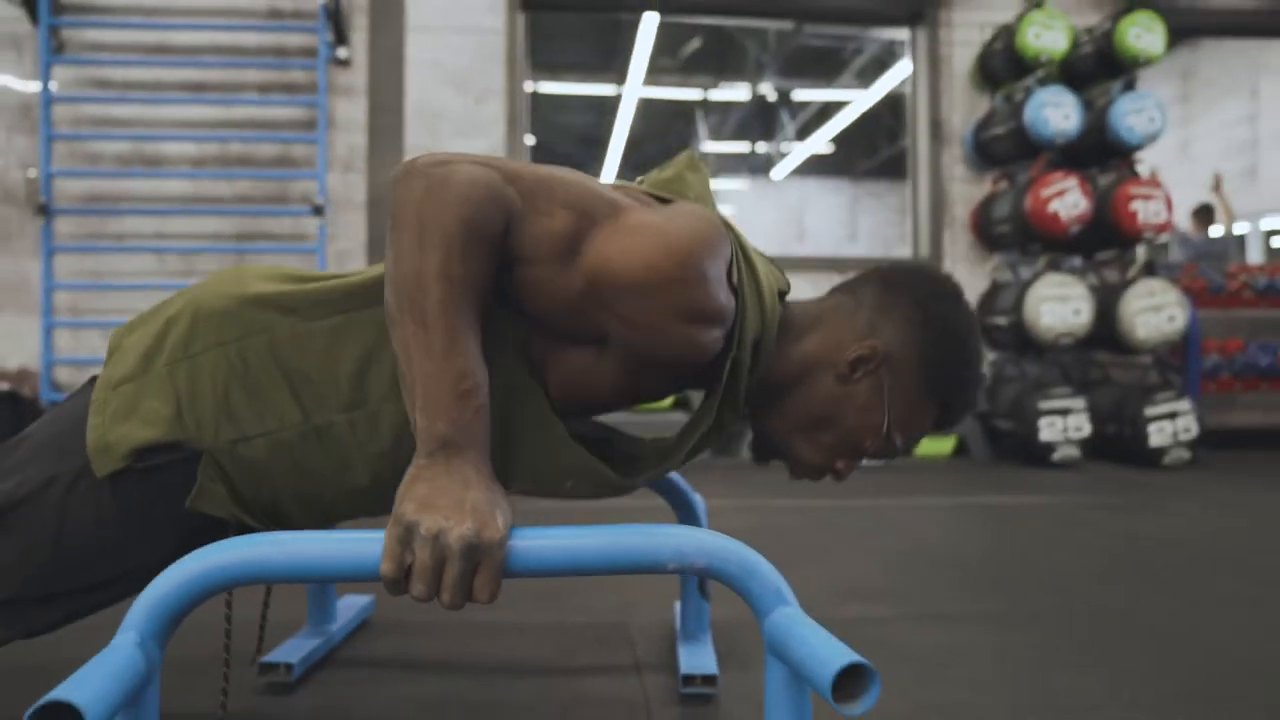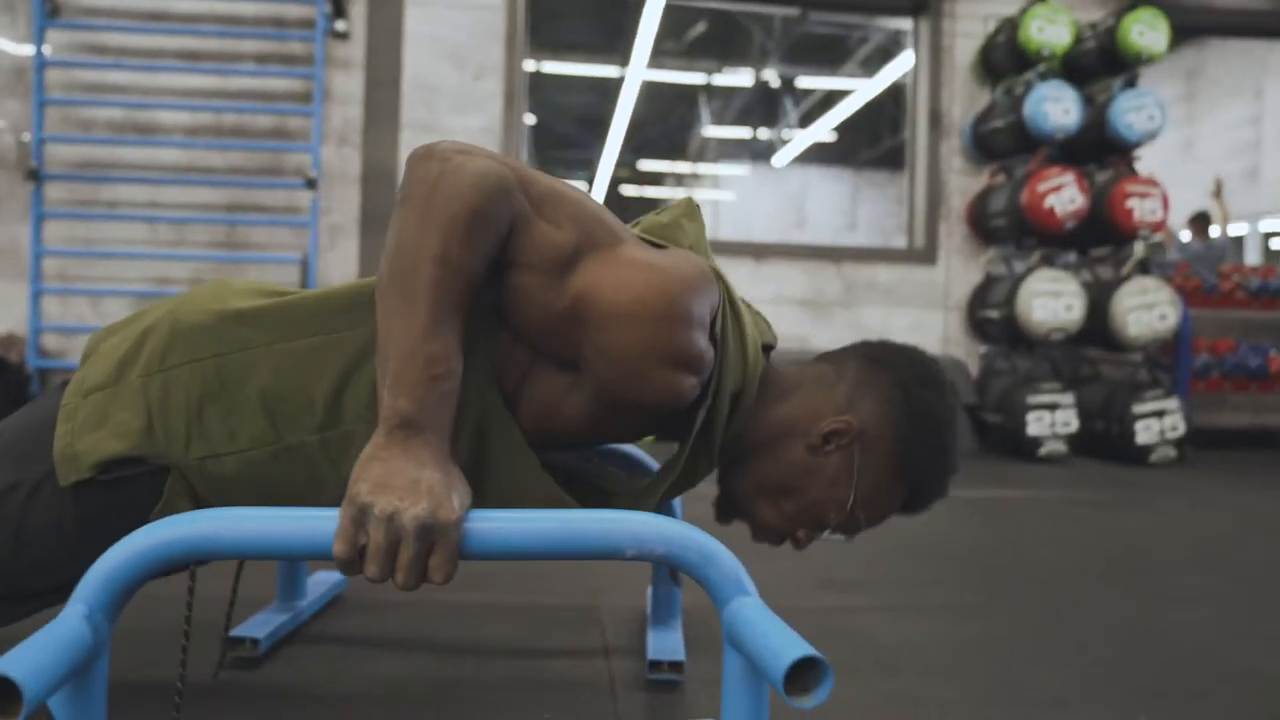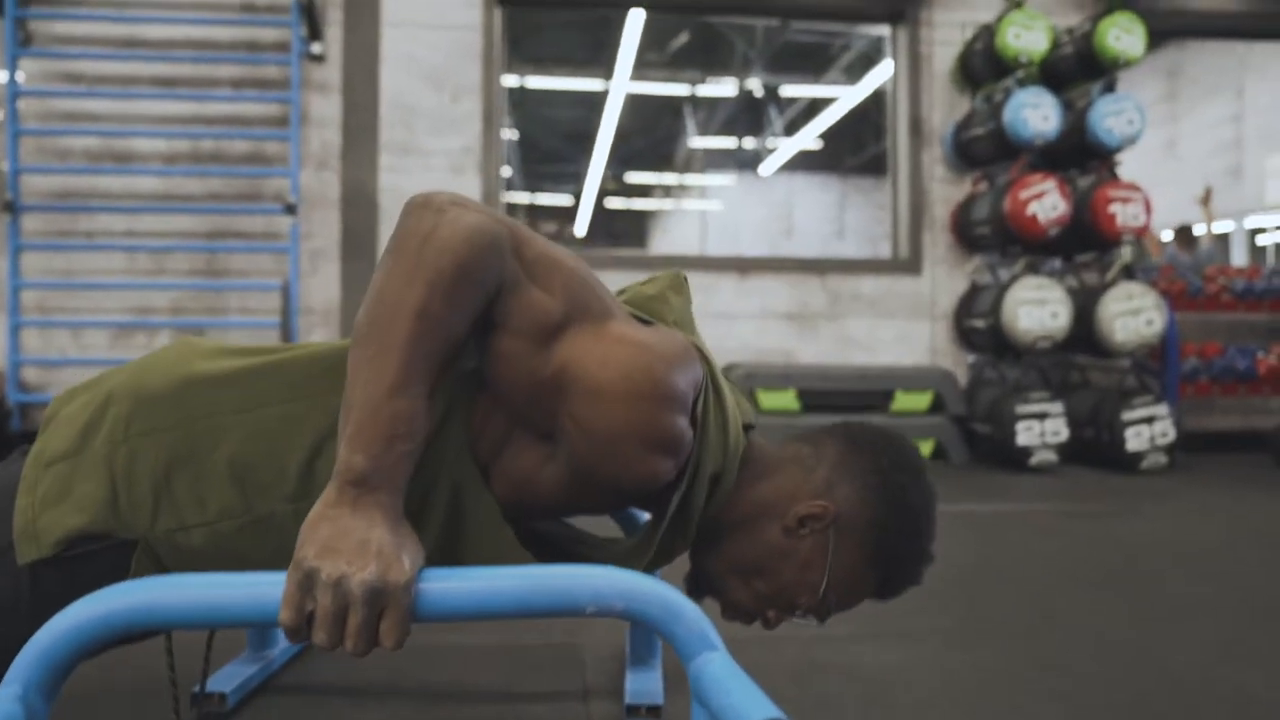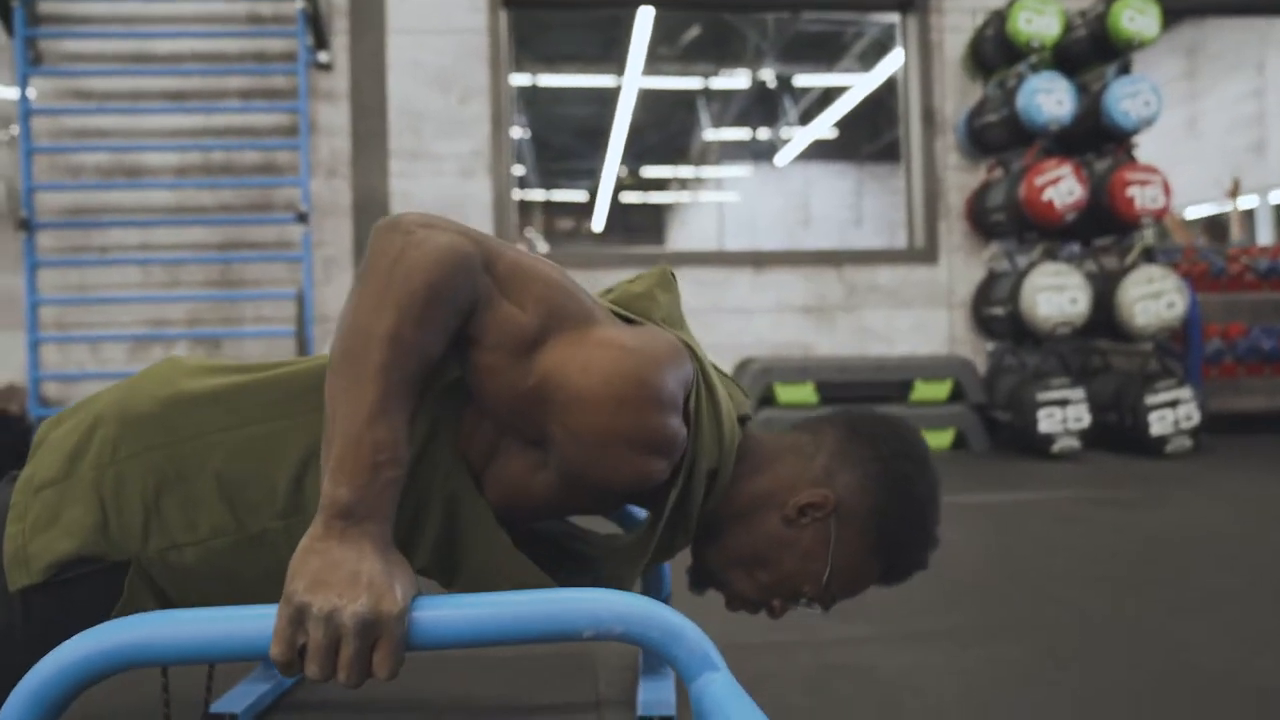
dt=0.3s
person 1, frame 1
left shoulder: (705, 321)
right shoulder: (695, 287)
right elbow: (441, 189)
left wrist: (481, 454)
right wrist: (451, 458)
left hip: (249, 400)
right hip: (209, 401)
person 1, frame 2
left shoulder: (681, 381)
right shoulder: (676, 333)
right elbow: (455, 178)
right wrist: (408, 440)
left hip: (221, 395)
right hip: (172, 414)
person 1, frame 3
left shoulder: (669, 456)
right shoulder: (656, 413)
right elbow: (448, 229)
right wrist: (361, 496)
left hip: (186, 466)
right hip: (133, 474)
person 1, frame 4
left shoulder: (675, 449)
right shoulder: (647, 413)
right elbow: (424, 253)
right wrist: (351, 527)
left hip: (182, 477)
right hip: (118, 501)
